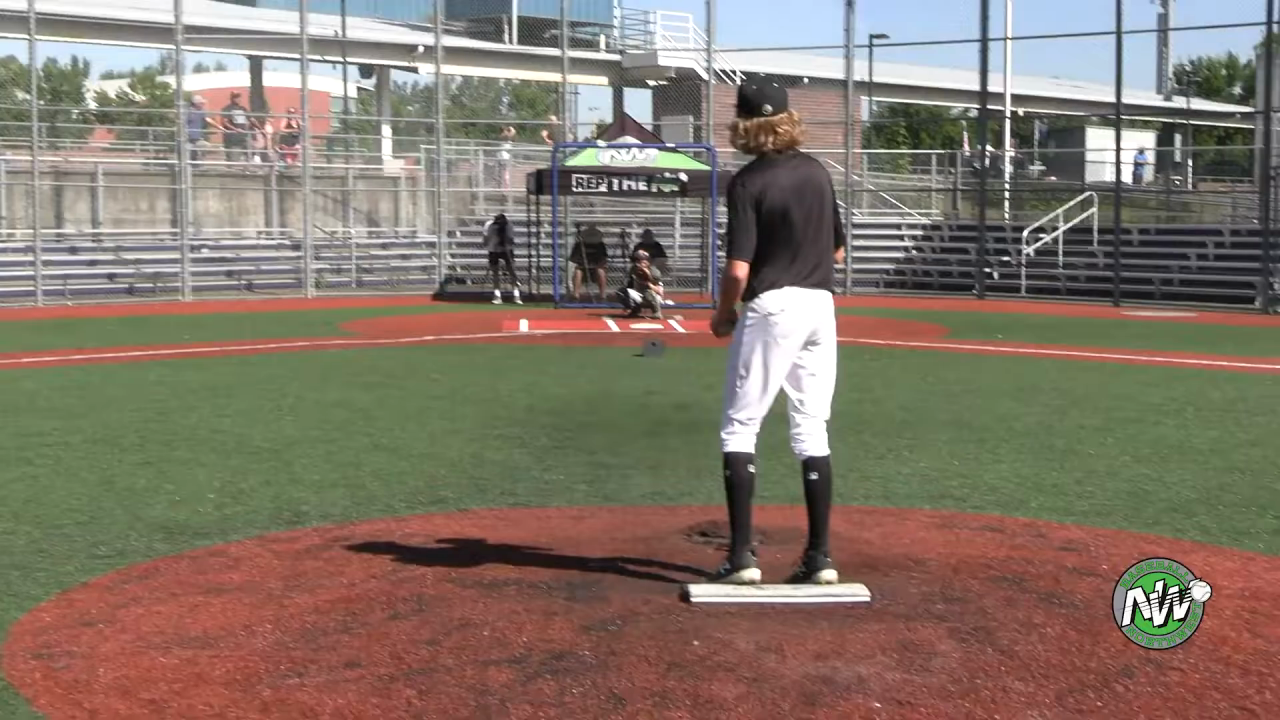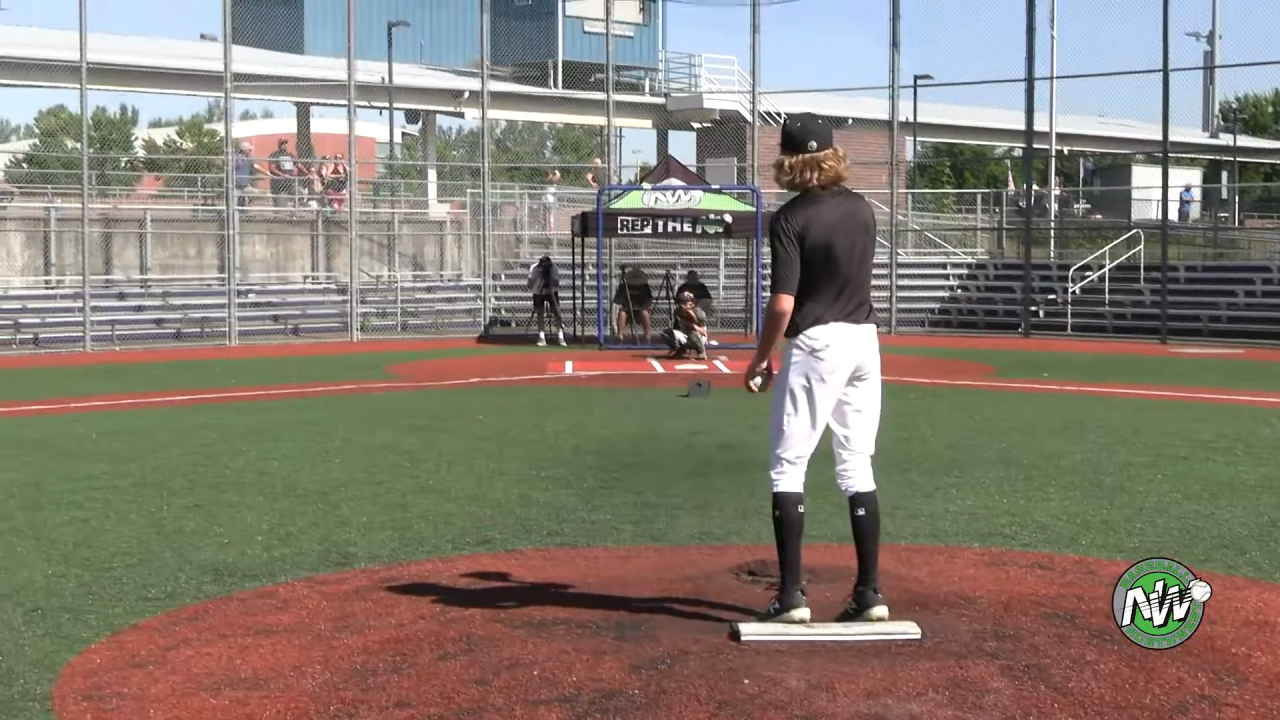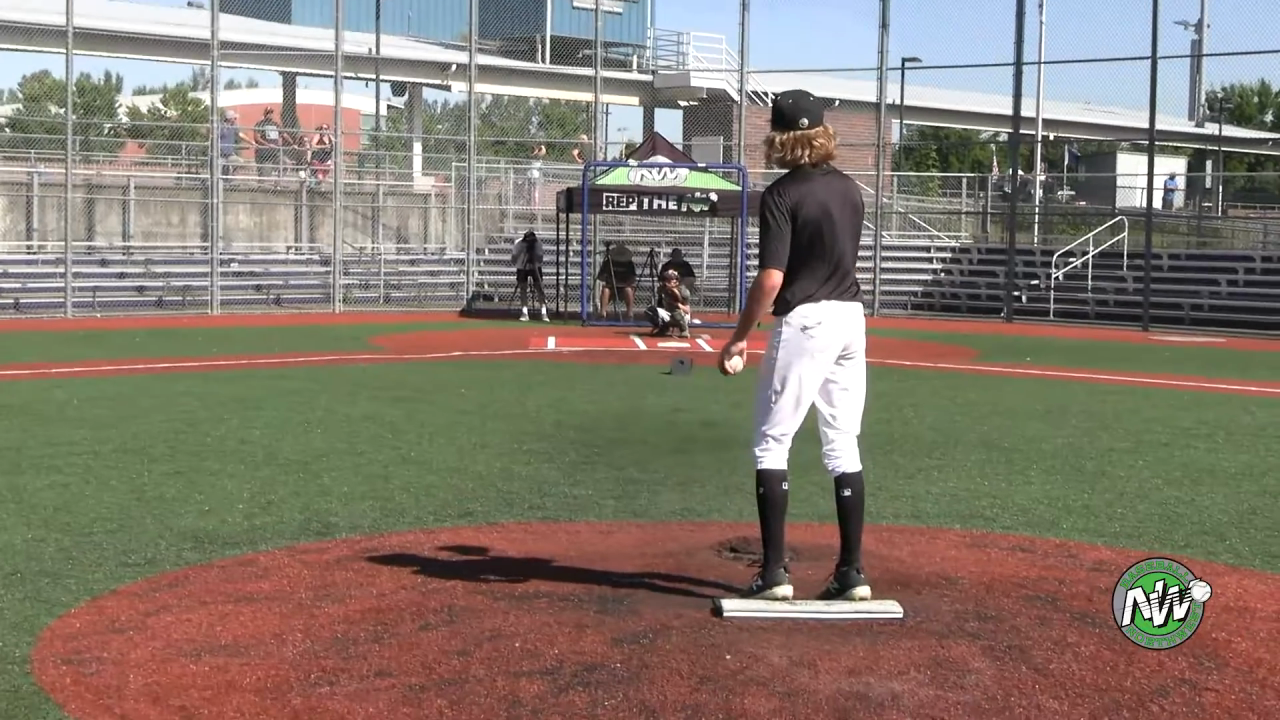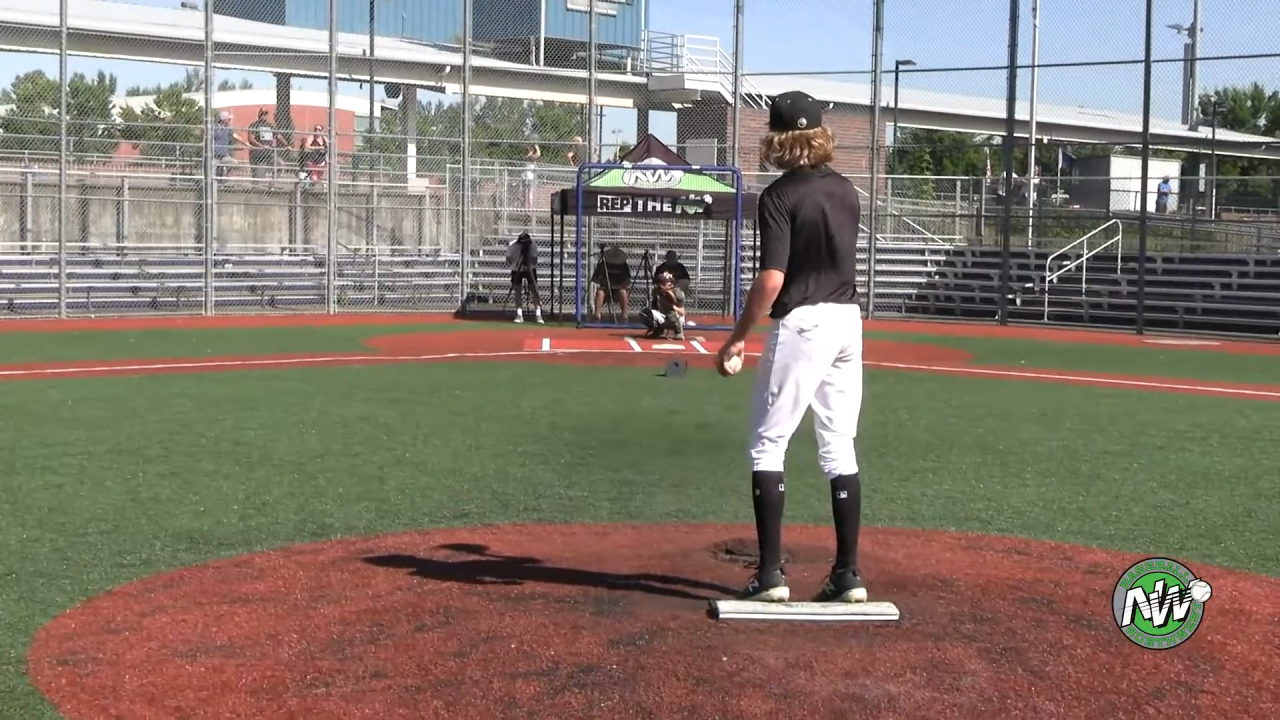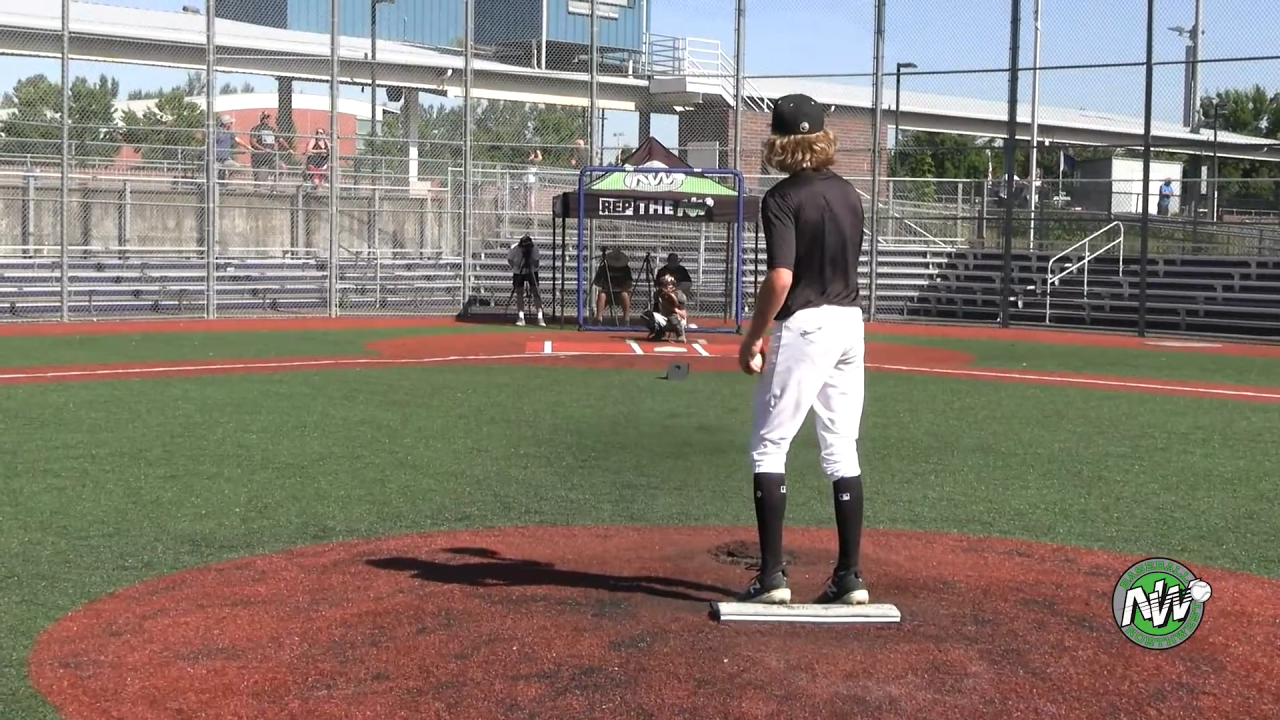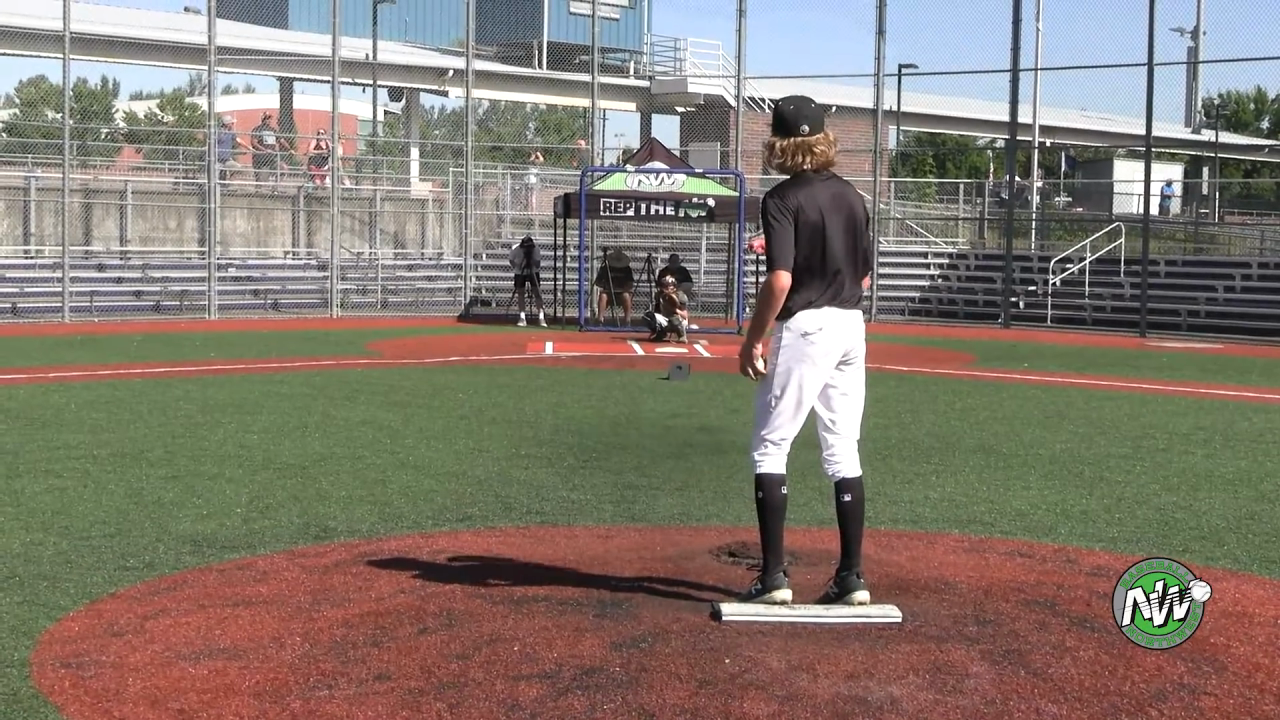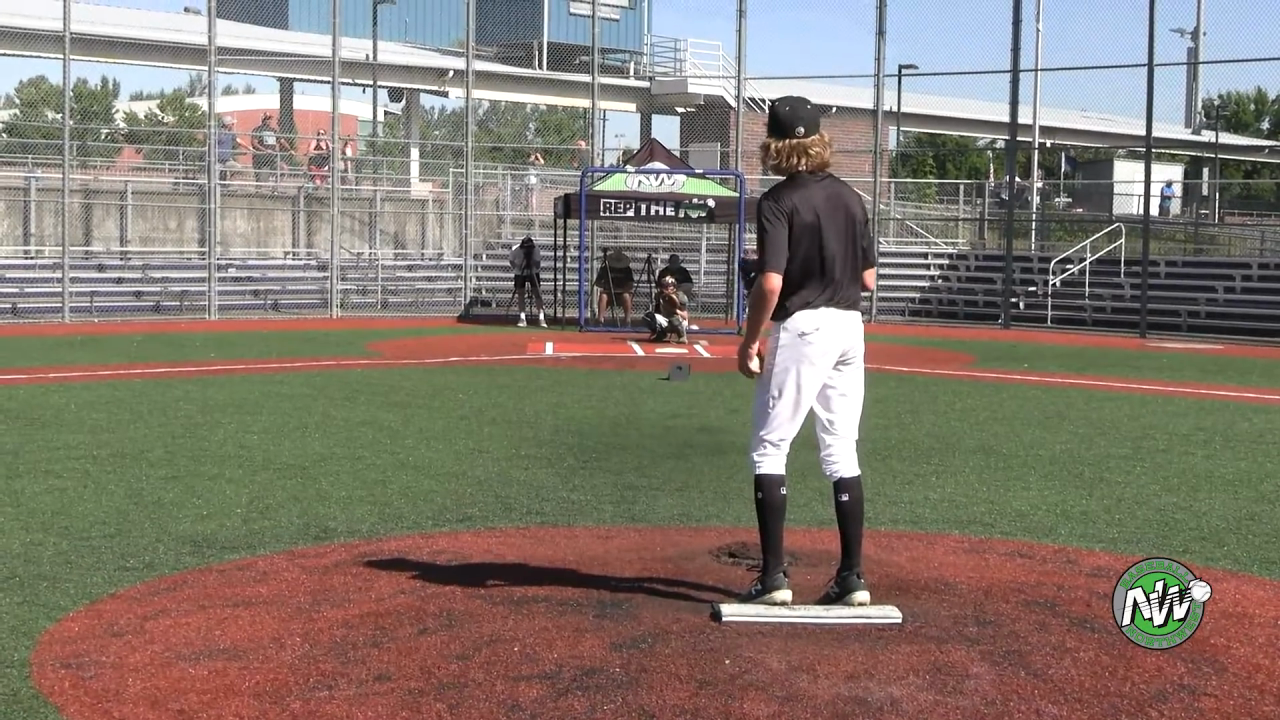
dt=0.2s
person 1, frame 1
left shoulder: (747, 182)
right shoulder: (819, 173)
left elbow: (738, 269)
right elbow: (837, 250)
left wrist: (723, 311)
left hip: (771, 308)
right hip: (820, 306)
left knee: (739, 429)
right knee: (811, 431)
left ankle: (742, 555)
right ankle: (819, 555)
person 1, frame 2
left shoulder: (791, 218)
right shoulder: (861, 209)
left elbow: (783, 302)
left wrist: (761, 357)
left hip: (817, 345)
right hip: (864, 340)
left knee: (787, 467)
right knee: (857, 467)
left ankle: (791, 596)
right ankle: (869, 592)
person 1, frame 3
left shoulder: (780, 194)
right shoulder: (850, 189)
left elbow: (771, 277)
left wrist: (739, 336)
left hip: (804, 323)
right hip: (850, 319)
left knee: (771, 445)
right knee: (843, 446)
left ankle: (773, 573)
right ankle: (851, 572)
person 1, frame 4
left shoulder: (779, 195)
right shoulder: (846, 192)
left elbow: (772, 278)
left wrist: (736, 337)
left hip: (802, 325)
right hip: (847, 321)
left knee: (768, 446)
right knee: (840, 449)
left ankle: (769, 574)
right ankle: (847, 574)
person 1, frame 5
left shoulder: (783, 197)
right shoulder: (849, 194)
left elbow: (781, 278)
left wrist: (752, 337)
left hip: (804, 327)
right hip: (850, 323)
left knee: (769, 448)
right knee: (842, 450)
left ankle: (772, 575)
right ankle: (849, 575)
person 1, frame 6
left shoulder: (782, 198)
right shoulder: (851, 196)
left elbow: (779, 281)
right elbow: (864, 279)
left wrist: (752, 340)
left hip: (804, 329)
right hip: (851, 326)
left knee: (770, 449)
right knee: (843, 452)
left ankle: (773, 576)
right ankle: (851, 576)
person 1, frame 7
left shoulder: (777, 201)
right shoulder: (848, 196)
left elbow: (771, 283)
right elbow: (869, 279)
left wrist: (749, 339)
left hip: (801, 329)
right hip: (849, 327)
left knee: (768, 450)
right knee: (841, 453)
left ankle: (773, 577)
right ankle: (852, 577)
